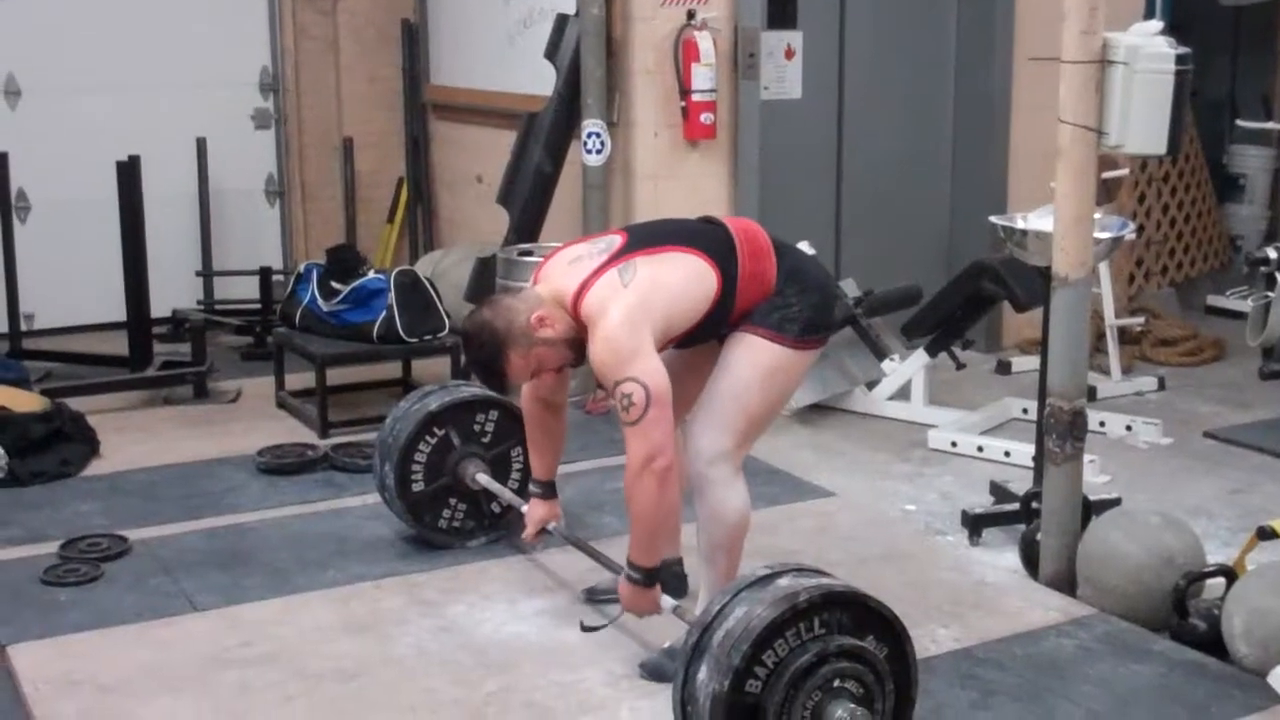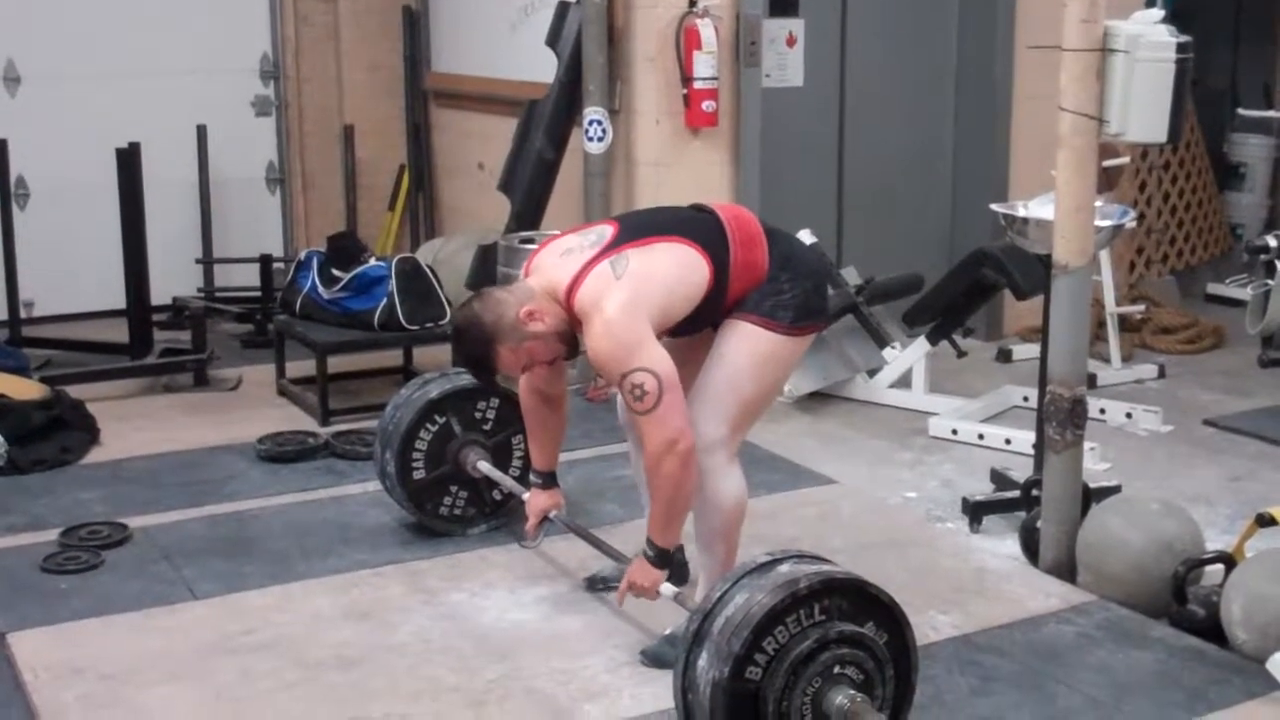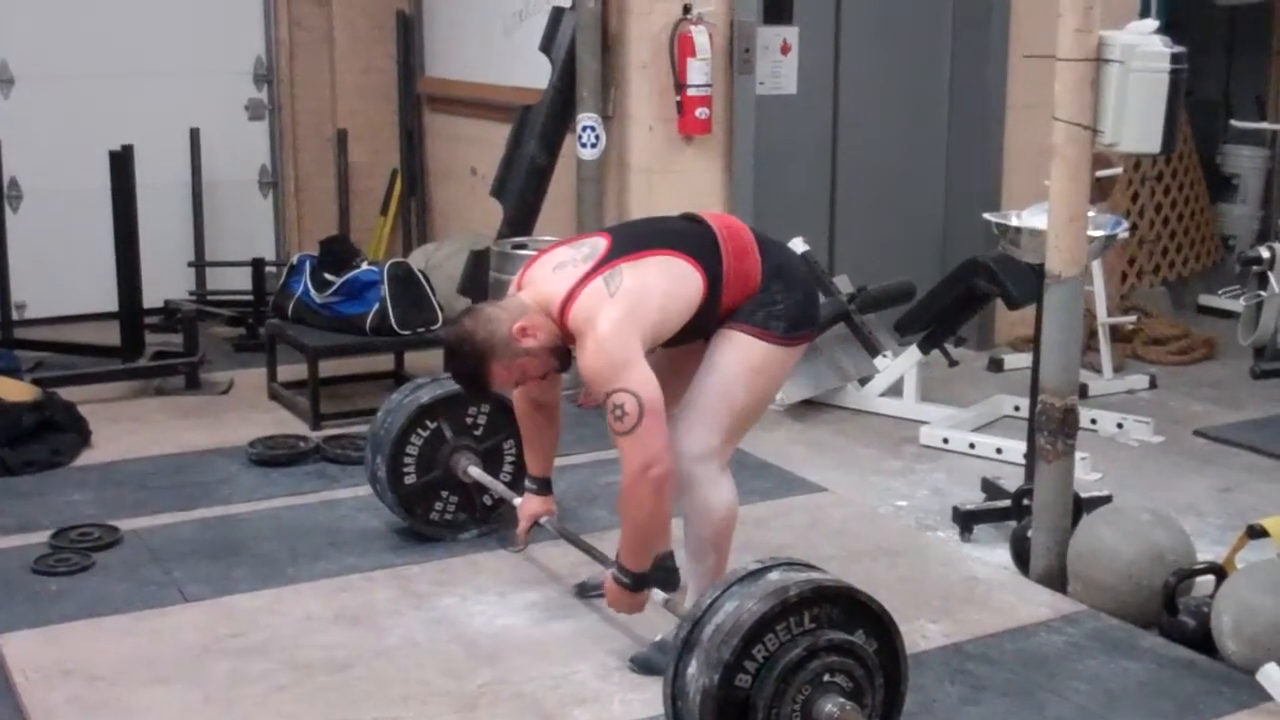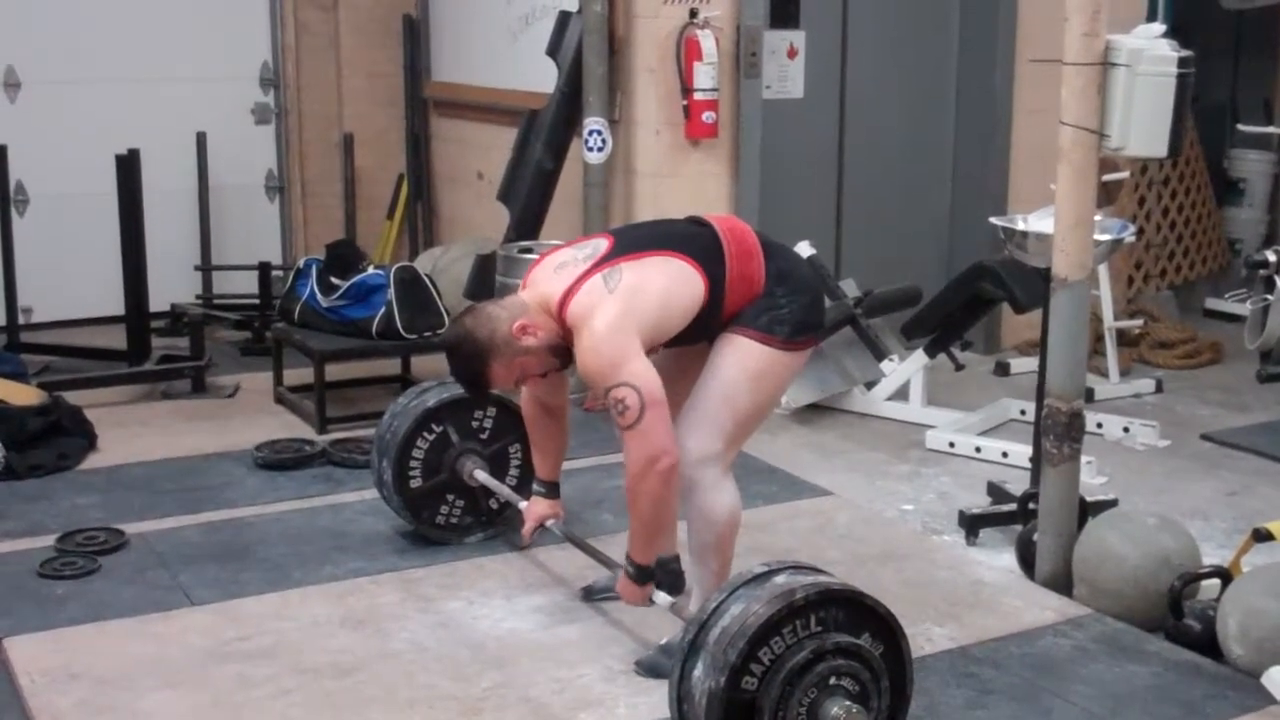
dt=1s
person 1, frame 1
left shoulder: (612, 327)
right shoulder: (543, 291)
left elbow: (653, 461)
right elbow: (543, 400)
left wrist: (638, 577)
right wrist: (542, 491)
left hip: (789, 298)
right hip: (730, 287)
left knee: (709, 454)
right knee: (648, 421)
right ankle: (667, 568)
person 1, frame 2
left shoulder: (609, 319)
right shoulder: (534, 280)
left elbow: (675, 444)
right elbow: (541, 390)
left wrist: (655, 557)
right wrist: (543, 481)
left hip: (781, 284)
right hip: (723, 271)
left knee: (706, 441)
right knee: (640, 411)
right ankle: (672, 556)
person 1, frame 3
left shoulder: (601, 335)
right shoulder: (525, 294)
left elbow: (652, 470)
right elbow: (537, 400)
left wrist: (629, 579)
right wrist: (537, 486)
left hip: (772, 294)
right hip: (715, 279)
left knee: (696, 453)
right knee: (636, 423)
right ankle: (658, 563)
person 1, frame 4
left shoulder: (599, 332)
right shoulder: (532, 295)
left elbow: (655, 461)
right elbow: (544, 401)
left wrist: (636, 570)
right wrist: (545, 489)
left hip: (777, 298)
right hip: (720, 285)
left knee: (700, 458)
right knee: (638, 420)
right ankle: (664, 565)
